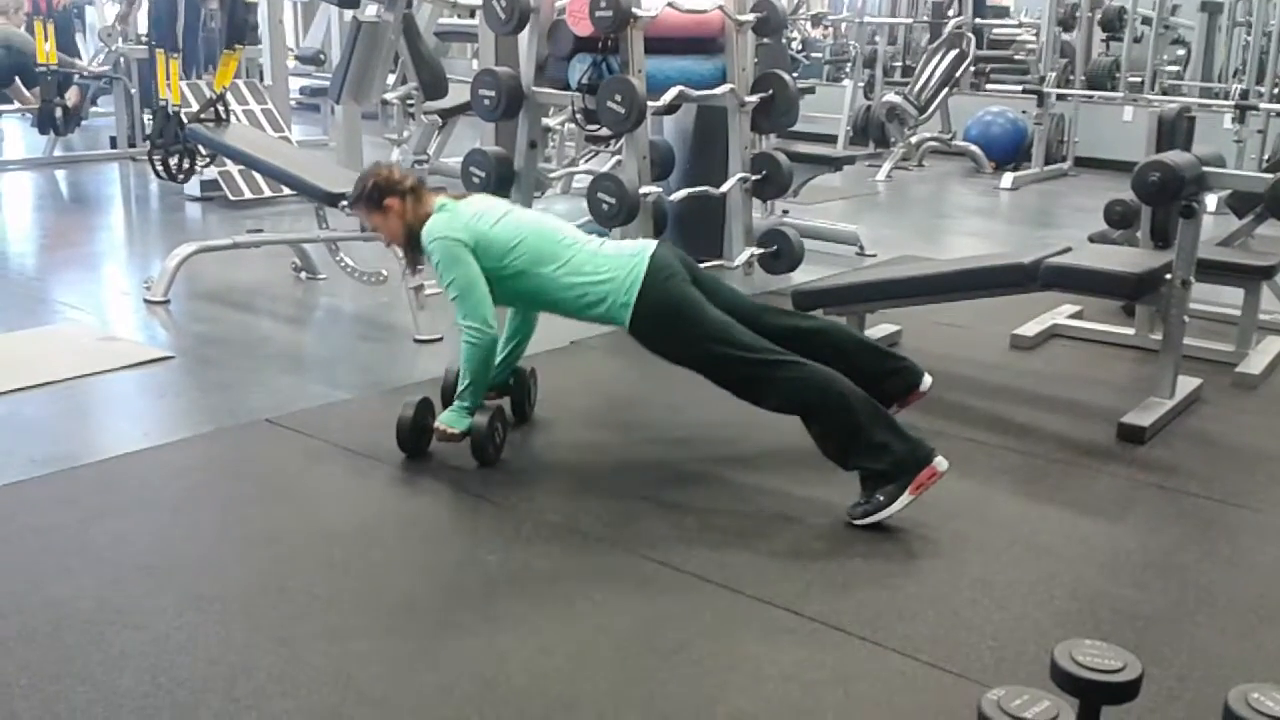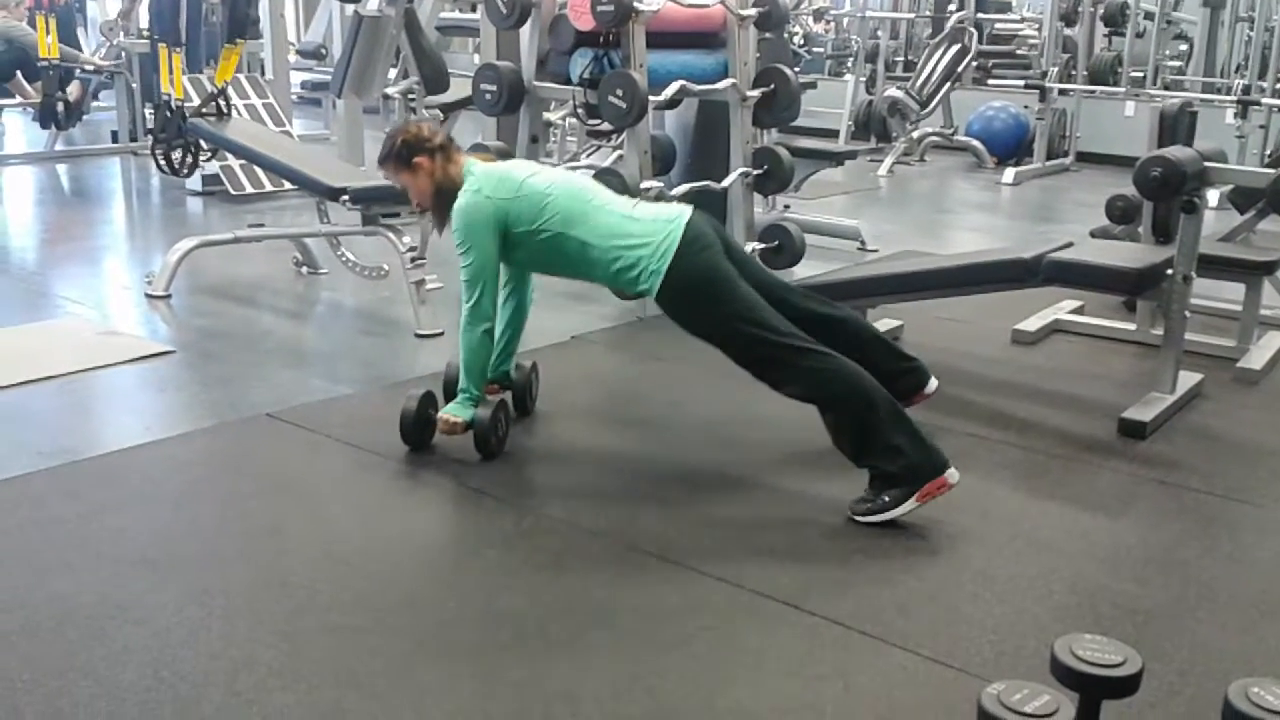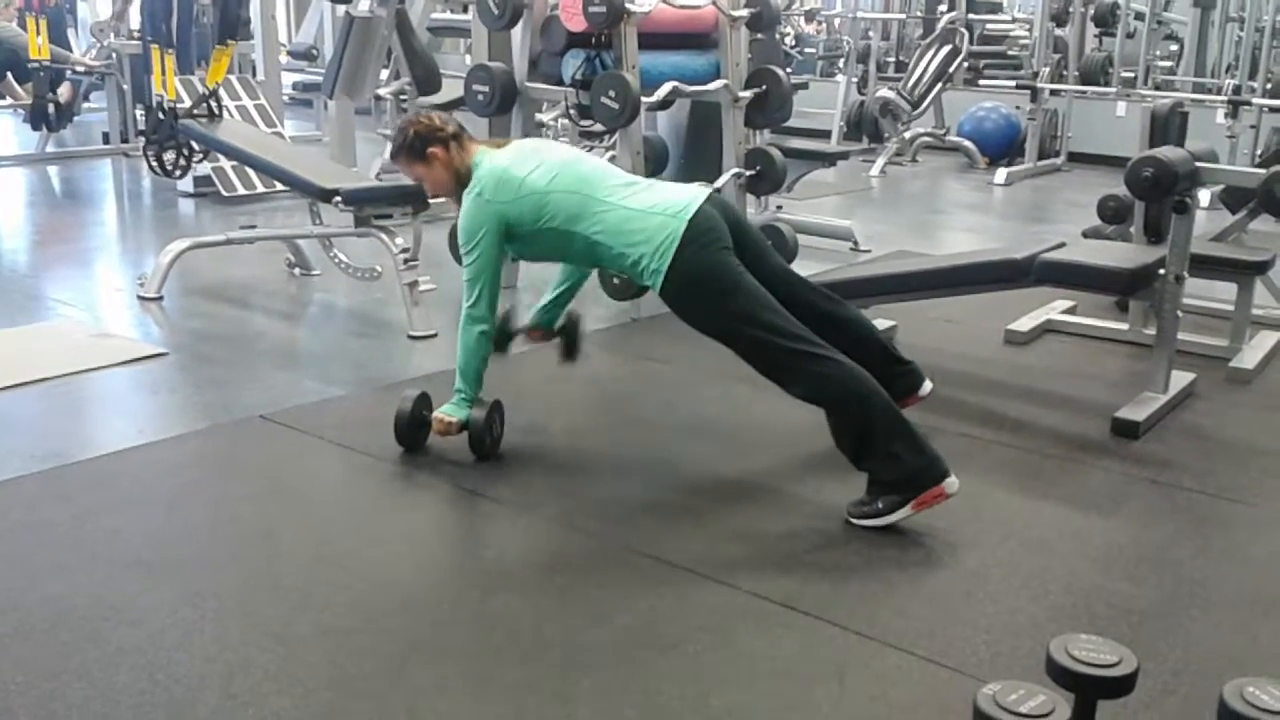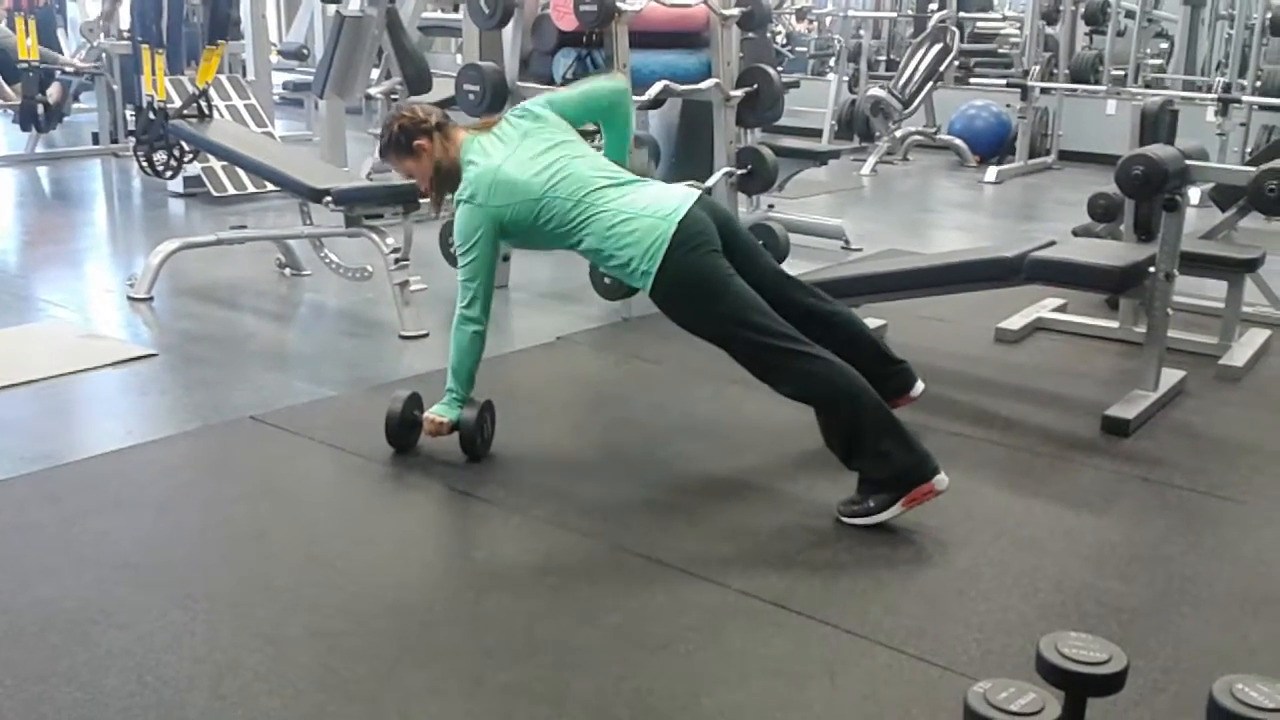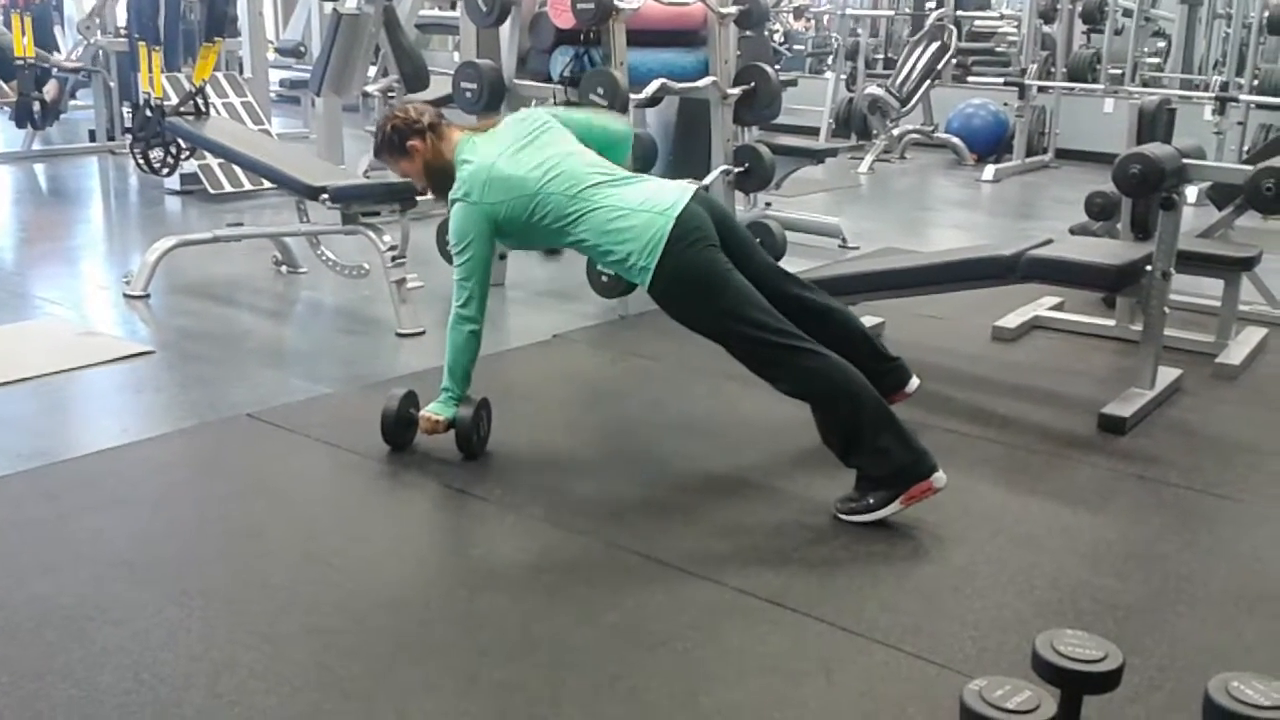
dt=0.3s
person 1, frame 1
left shoulder: (442, 234)
right shoulder: (472, 206)
left elbow: (479, 329)
right elbow: (526, 295)
left wrist: (463, 409)
right wrist: (499, 377)
left hip: (641, 298)
right hip: (652, 261)
left knee: (770, 370)
right knee: (776, 327)
left ankle: (901, 465)
right ankle: (897, 380)
person 1, frame 2
left shoulder: (473, 205)
right shoulder: (500, 177)
left elbow: (479, 310)
right elbow: (516, 282)
left wrist: (468, 400)
right wrist: (500, 369)
left hip: (669, 266)
right hip: (686, 228)
left knee: (794, 357)
right knee: (797, 309)
left ankle: (913, 469)
right ankle: (906, 378)
person 1, frame 3
left shoulder: (482, 202)
right shoulder: (527, 147)
left elbow: (478, 309)
left wrist: (462, 402)
right wrist: (547, 317)
left hip: (678, 254)
right hip: (701, 208)
left knee: (797, 355)
right knee: (804, 303)
left ankle: (912, 477)
right ankle: (900, 382)
person 1, frame 4
left shoulder: (477, 200)
right shoulder: (524, 116)
left elbow: (472, 307)
right elbow: (616, 86)
left wrist: (454, 402)
left hip: (668, 256)
right hip: (692, 208)
left knee: (787, 354)
right knee: (794, 300)
left ankle: (902, 474)
right ankle: (892, 380)
person 1, frame 5
left shoulder: (470, 198)
right shoulder: (520, 123)
left elbow: (468, 307)
right elbow: (619, 131)
left wrist: (450, 400)
left hip: (665, 252)
right hip: (689, 204)
left knee: (784, 351)
right knee: (789, 297)
left ankle: (902, 471)
right ankle: (888, 378)
